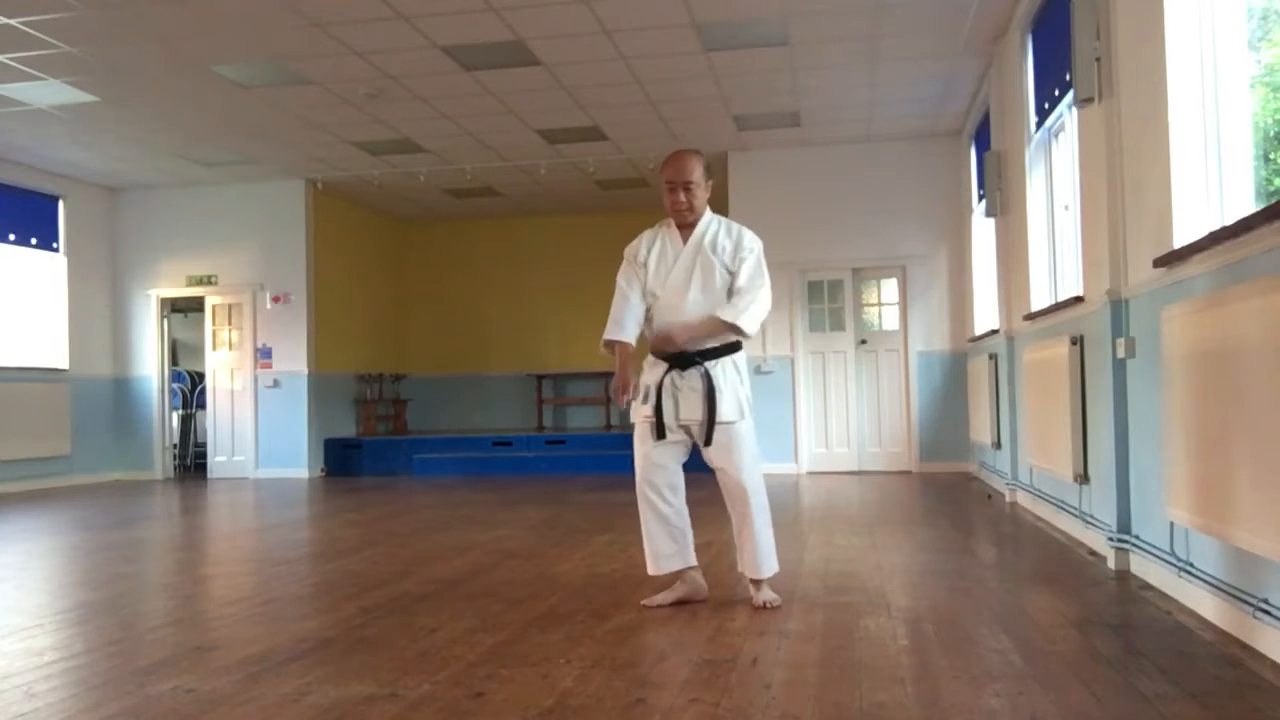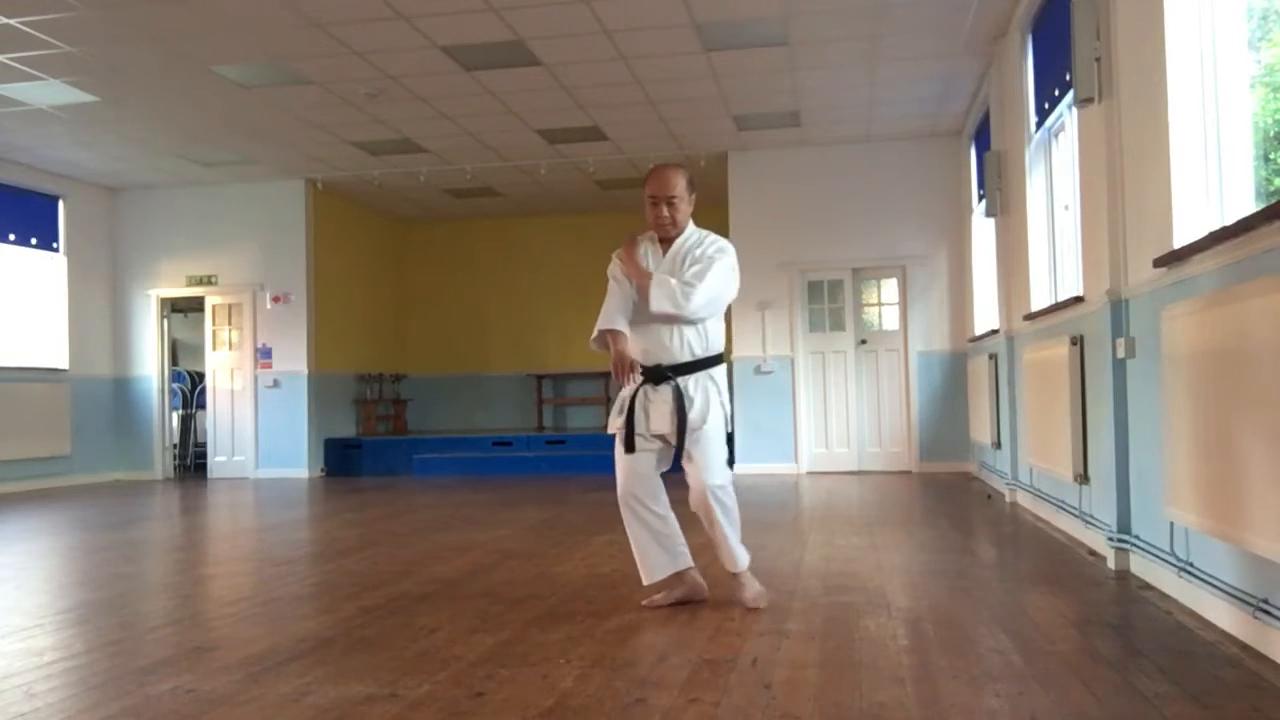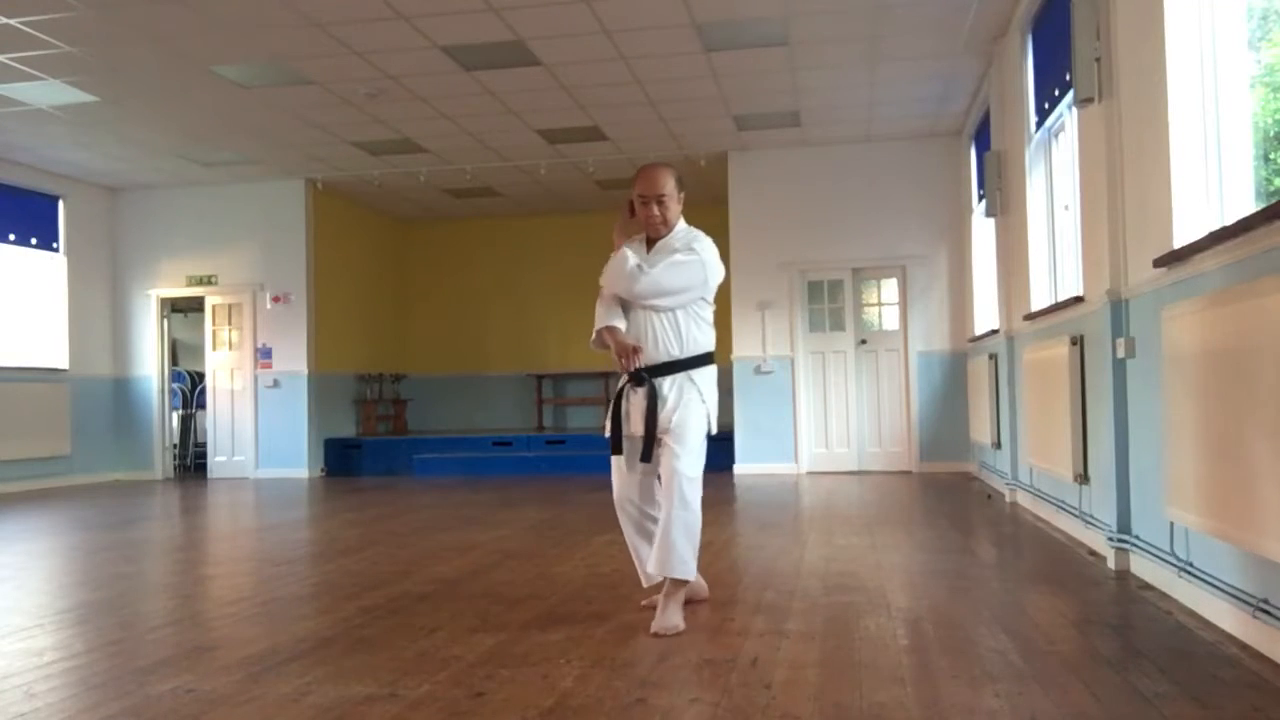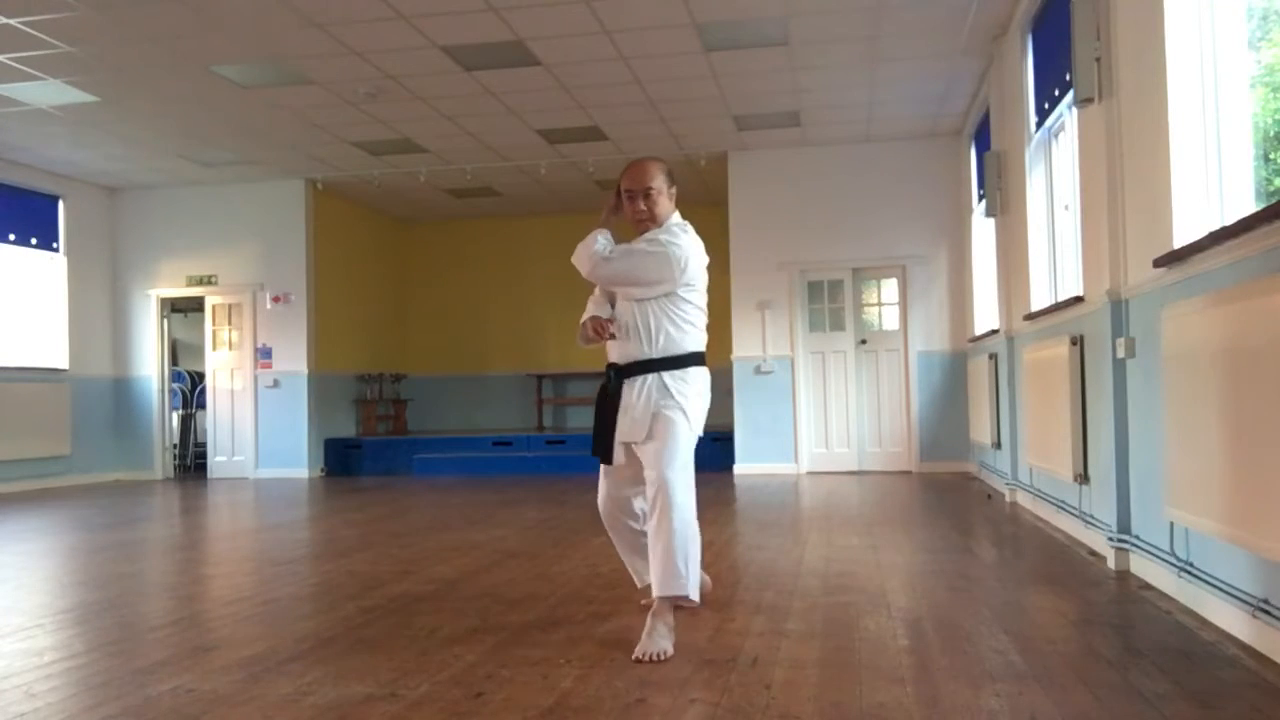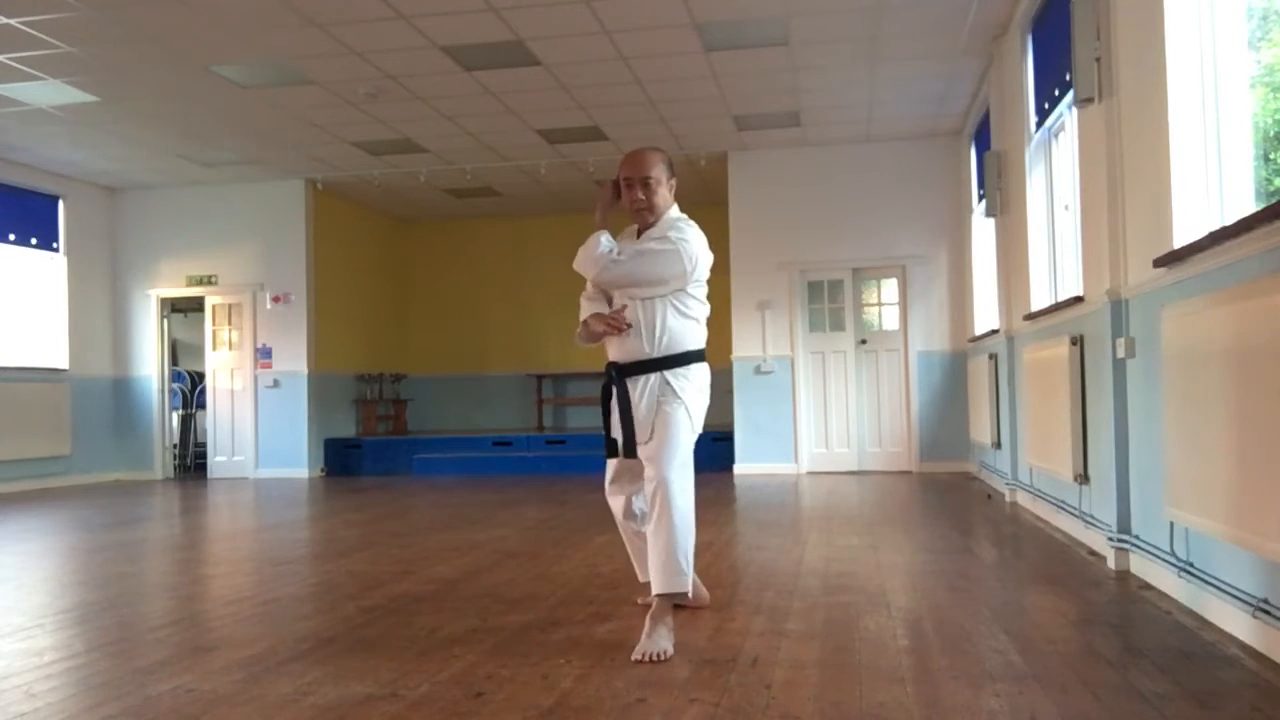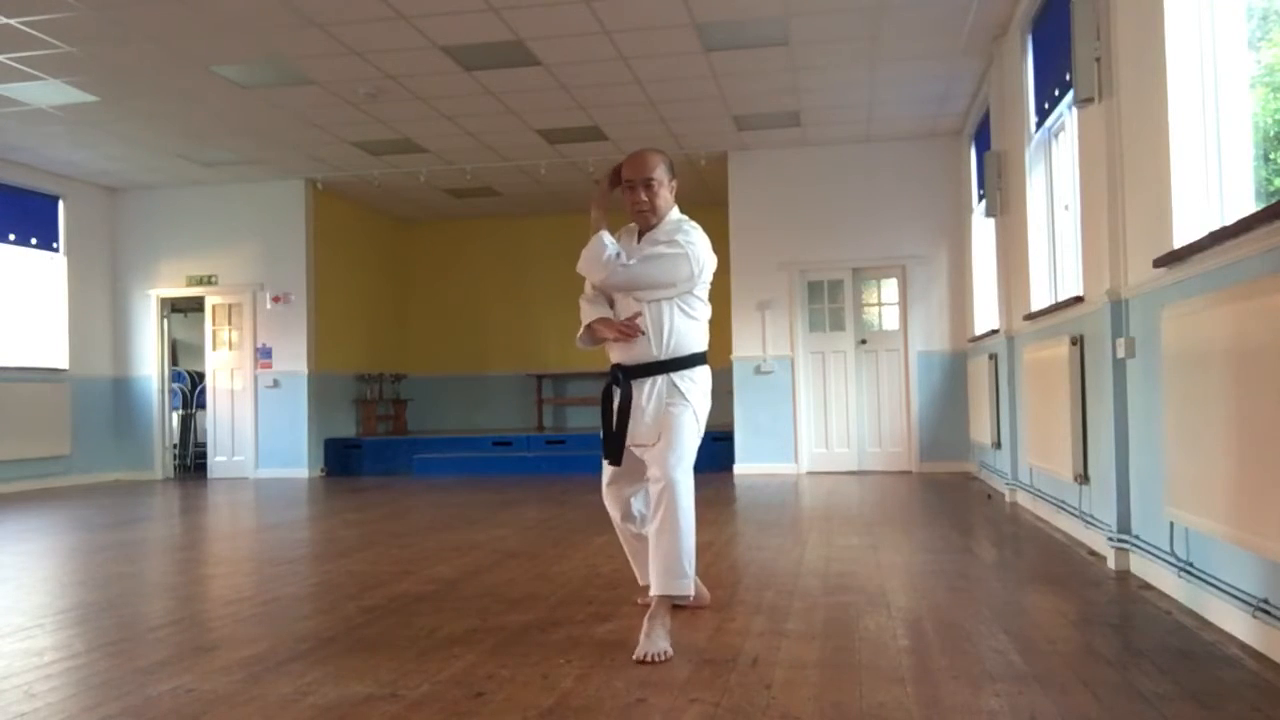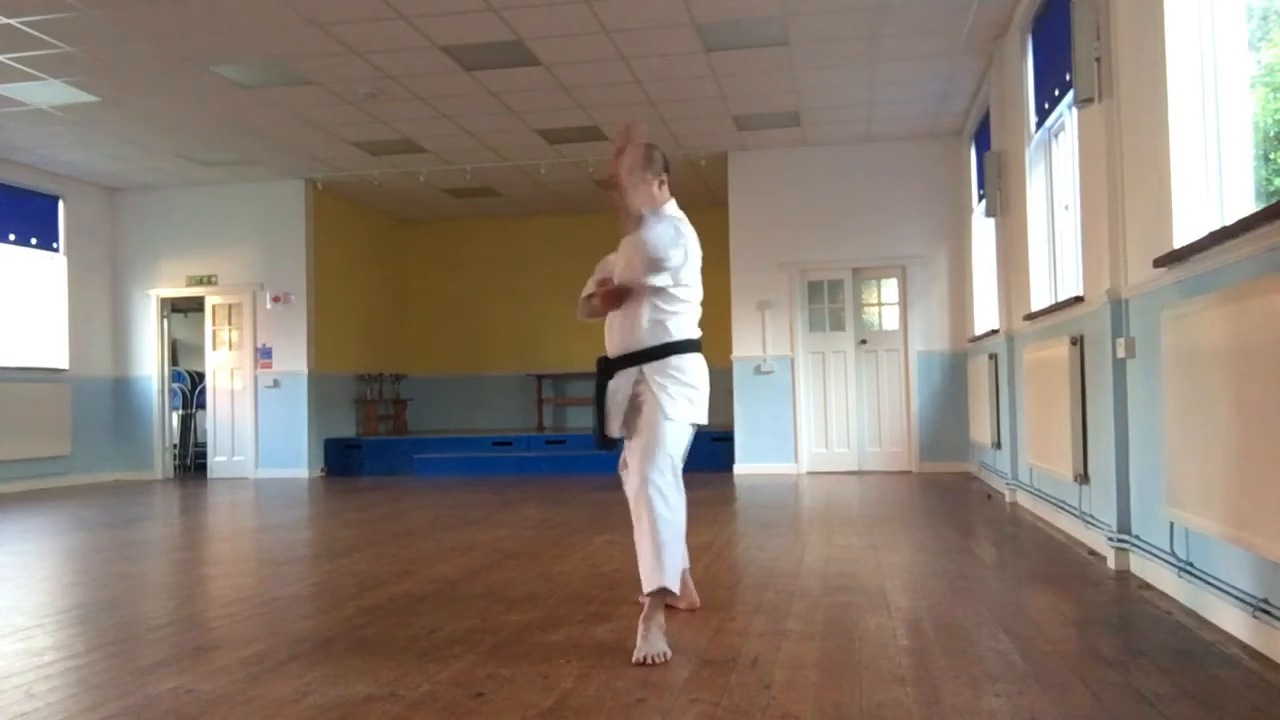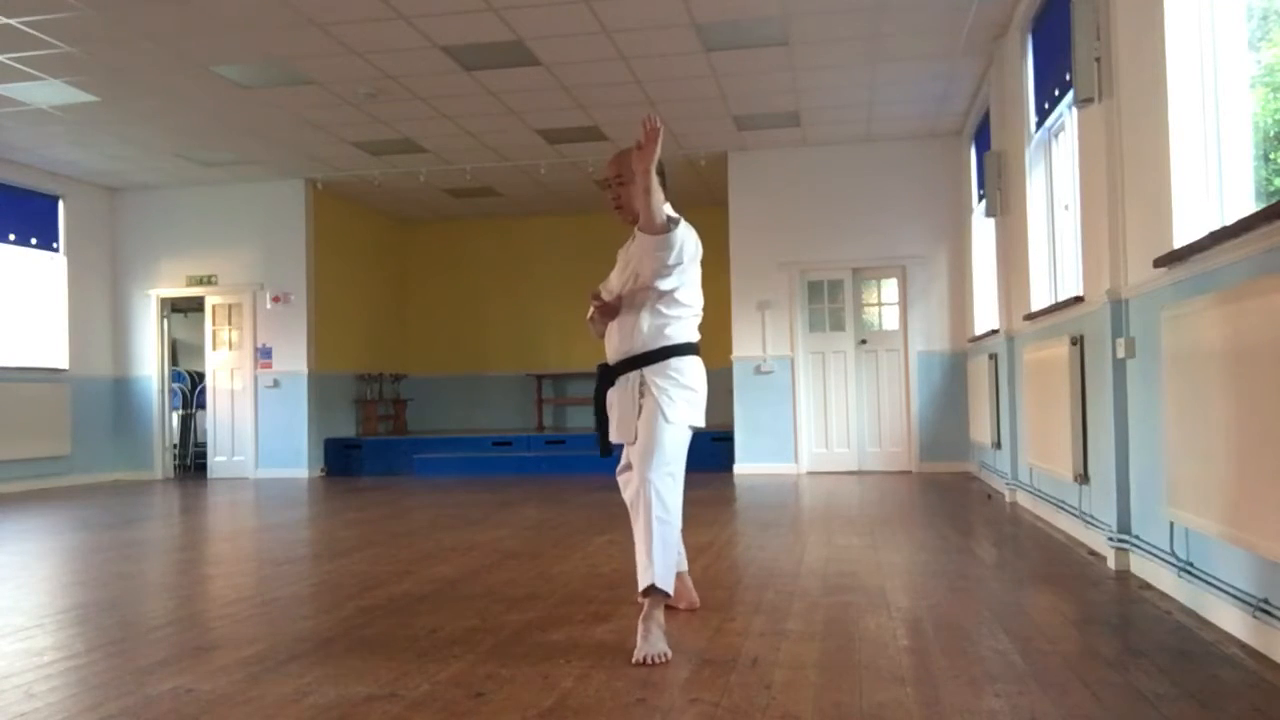
dt=0.4s
person 1, frame 1
left shoulder: (738, 240)
right shoulder: (644, 246)
left elbow: (752, 303)
right elbow: (627, 306)
left wrist: (689, 332)
right wrist: (624, 363)
left hip: (718, 375)
right hip: (661, 377)
left knee: (741, 478)
right knee: (654, 478)
left ankle: (759, 577)
right ankle: (688, 577)
person 1, frame 2
left shoulder: (716, 251)
right shoulder: (629, 255)
left elbow: (688, 302)
right elbow: (615, 309)
left wrist: (636, 268)
right wrist: (617, 347)
left hip: (697, 387)
right hip: (642, 387)
left knee: (708, 482)
right knee: (635, 487)
left ankle: (739, 570)
right ankle: (684, 578)
person 1, frame 3
left shoulder: (697, 251)
right shoulder: (632, 256)
left elbow: (631, 284)
right elbow: (609, 303)
left wrist: (620, 241)
right wrist: (615, 338)
left hip: (685, 385)
right hip: (636, 387)
left knee: (679, 479)
right knee: (631, 491)
left ankle: (672, 592)
right ankle: (685, 579)
person 1, frame 4
left shoulder: (676, 245)
right shoulder: (637, 249)
left elbow: (594, 265)
right elbow: (604, 297)
left wrist: (605, 223)
right wrist: (593, 322)
left hip: (671, 386)
right hip: (629, 388)
left knee: (669, 489)
right knee: (617, 499)
left ankle: (663, 612)
right ankle: (685, 579)
person 1, frame 5
left shoulder: (683, 240)
right shoulder: (629, 241)
left elbow: (599, 270)
right elbow: (595, 292)
left wrist: (601, 218)
right wrist: (596, 320)
left hip: (672, 382)
right hip: (629, 385)
left knee: (666, 481)
right knee: (625, 491)
left ankle: (663, 611)
right ankle: (681, 584)
person 1, frame 6
left shoulder: (687, 242)
right shoulder: (624, 242)
left elbow: (606, 273)
right elbow: (593, 298)
left wrist: (597, 213)
right wrist: (603, 326)
left hip: (676, 385)
right hip: (628, 388)
left knee: (669, 482)
right knee: (622, 492)
left ankle: (660, 612)
right ankle: (680, 583)
person 1, frame 7
left shoulder: (673, 229)
right shoulder: (634, 238)
left elbow: (652, 250)
right elbow: (595, 293)
left wrist: (629, 170)
right wrist: (602, 295)
left hip: (669, 373)
right hip: (637, 377)
left knee: (653, 478)
right knee: (643, 481)
left ankle: (654, 613)
right ankle: (677, 584)
person 1, frame 8
left shoulder: (674, 235)
right shoulder: (632, 246)
left elbow: (662, 254)
right elbow: (610, 312)
left wrist: (646, 176)
right wrist: (600, 313)
left hip: (668, 377)
right hip: (632, 382)
left knee: (653, 480)
right knee: (637, 483)
left ankle: (652, 614)
right ankle: (676, 583)
